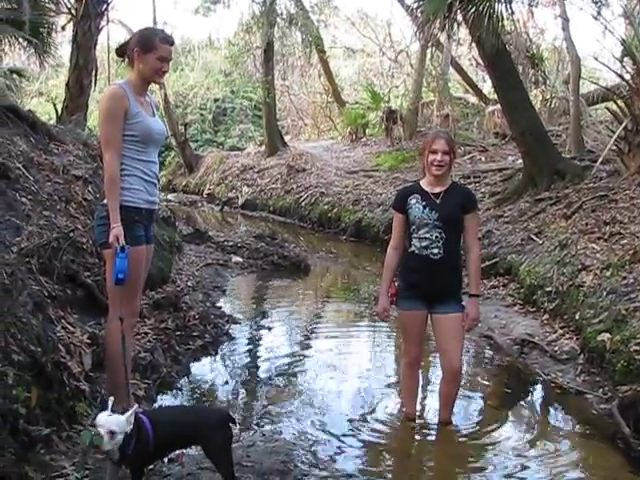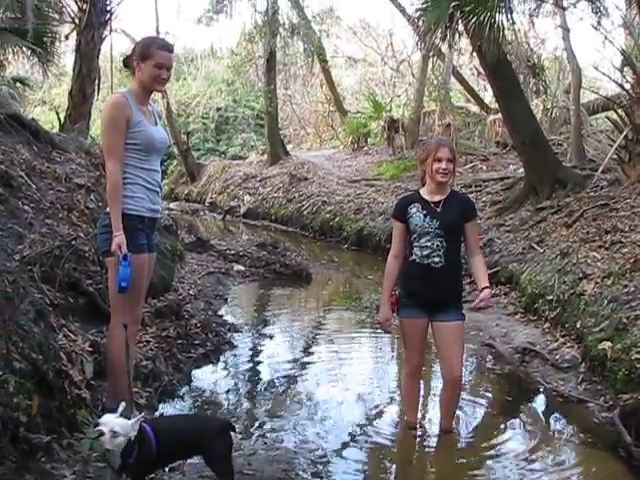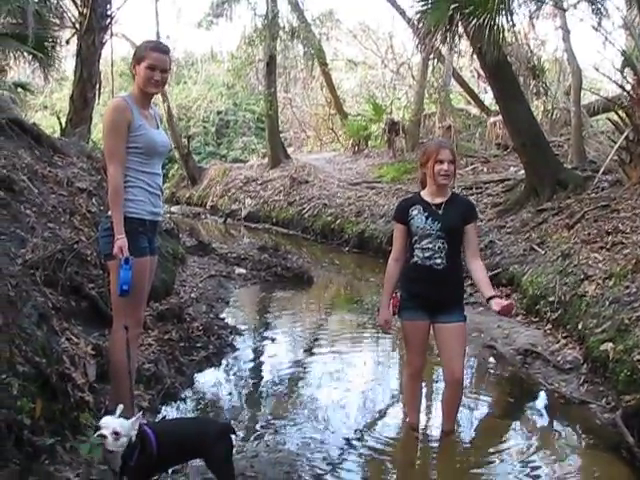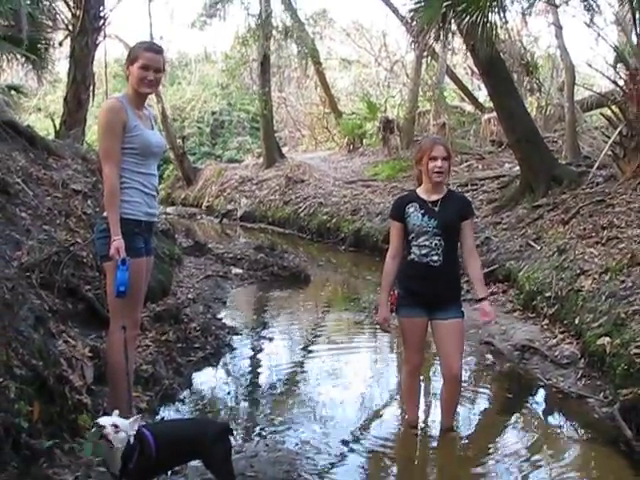
dt=0.4s
person 1, frame 1
left shoulder: (149, 101)
right shoulder: (117, 95)
right elbow: (111, 160)
left wrist: (144, 215)
right wrist: (115, 221)
left hip: (145, 212)
right hip: (124, 212)
left knee: (131, 312)
right knee: (121, 313)
left ankle: (121, 399)
right ankle: (120, 404)
person 1, frame 2
left shoulder: (152, 111)
right shoulder: (119, 104)
right elbow: (113, 169)
left wrist: (147, 222)
right wrist: (117, 229)
left hip: (148, 221)
right hip: (127, 220)
left knee: (133, 320)
right knee: (124, 320)
left ankle: (120, 406)
right ankle: (121, 412)
person 1, frame 3
left shoulder: (153, 114)
right shoulder: (121, 108)
right elbow: (115, 173)
left wrist: (148, 226)
right wrist: (120, 233)
left hip: (149, 224)
right hip: (128, 224)
left knee: (135, 323)
right knee: (126, 323)
left ankle: (122, 409)
right ankle: (124, 415)
person 1, frame 4
left shoulder: (148, 115)
right shoulder: (115, 109)
right elbow: (110, 174)
left wrist: (143, 227)
right wrist: (116, 234)
left hip: (145, 225)
right hip: (124, 225)
left knee: (132, 324)
right knee: (124, 324)
left ankle: (120, 411)
right ankle: (123, 416)
person 2, frame 1
left shoulder: (463, 197)
right shoulder: (406, 195)
left elbow: (473, 249)
right elbow: (395, 246)
left wrist: (474, 297)
right wrist: (383, 292)
left hip: (448, 292)
right hip: (411, 289)
left knee: (453, 366)
right knee: (411, 357)
left ankle: (444, 423)
right ankle: (408, 419)
person 2, frame 2
left shoulder: (462, 204)
right shoulder: (406, 204)
left elbow: (474, 254)
right elbow: (396, 255)
left wrist: (484, 287)
right wrist: (385, 301)
left hip: (448, 300)
right hip: (412, 297)
left knee: (453, 374)
right knee: (412, 365)
left ankle: (445, 431)
right ankle: (410, 427)
person 2, frame 3
left shoulder: (463, 207)
right shoulder: (407, 207)
left elbow: (473, 257)
right elbow: (396, 257)
left wrist: (491, 296)
right wrist: (385, 304)
left hip: (450, 302)
right hip: (413, 299)
left knee: (455, 375)
right knee: (414, 367)
left ankle: (447, 433)
right ankle: (412, 429)
person 2, frame 4
left shoulder: (460, 204)
right shoulder: (404, 204)
left elbow: (470, 254)
right elbow: (394, 255)
left wrist: (482, 298)
right wrist: (383, 301)
left hip: (447, 299)
right hip: (411, 296)
left knee: (453, 372)
right knee: (412, 364)
left ankle: (446, 429)
right ankle: (411, 426)
